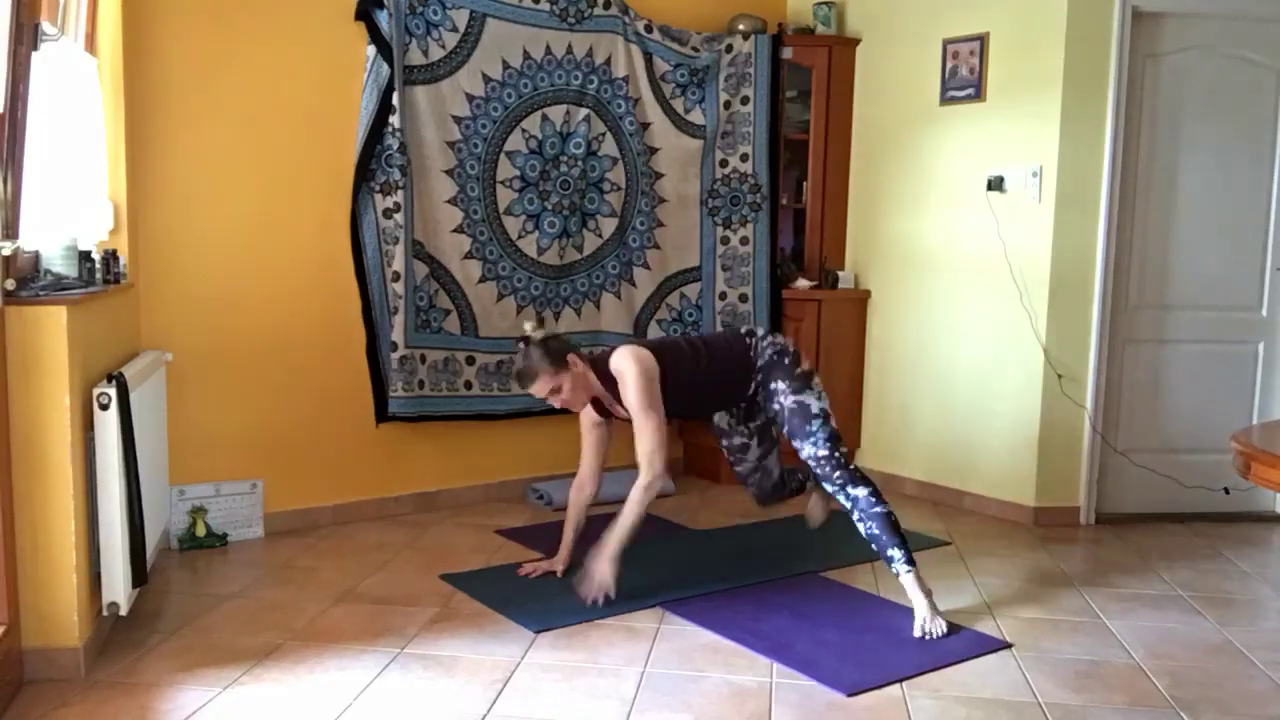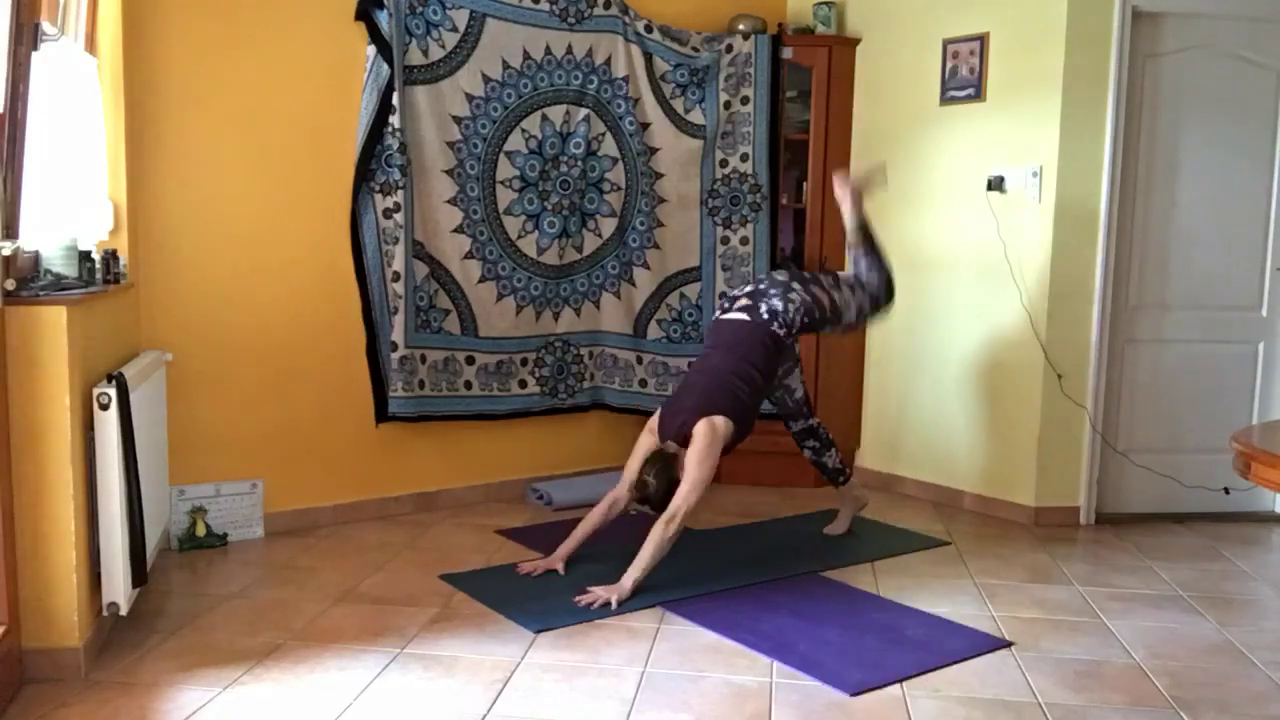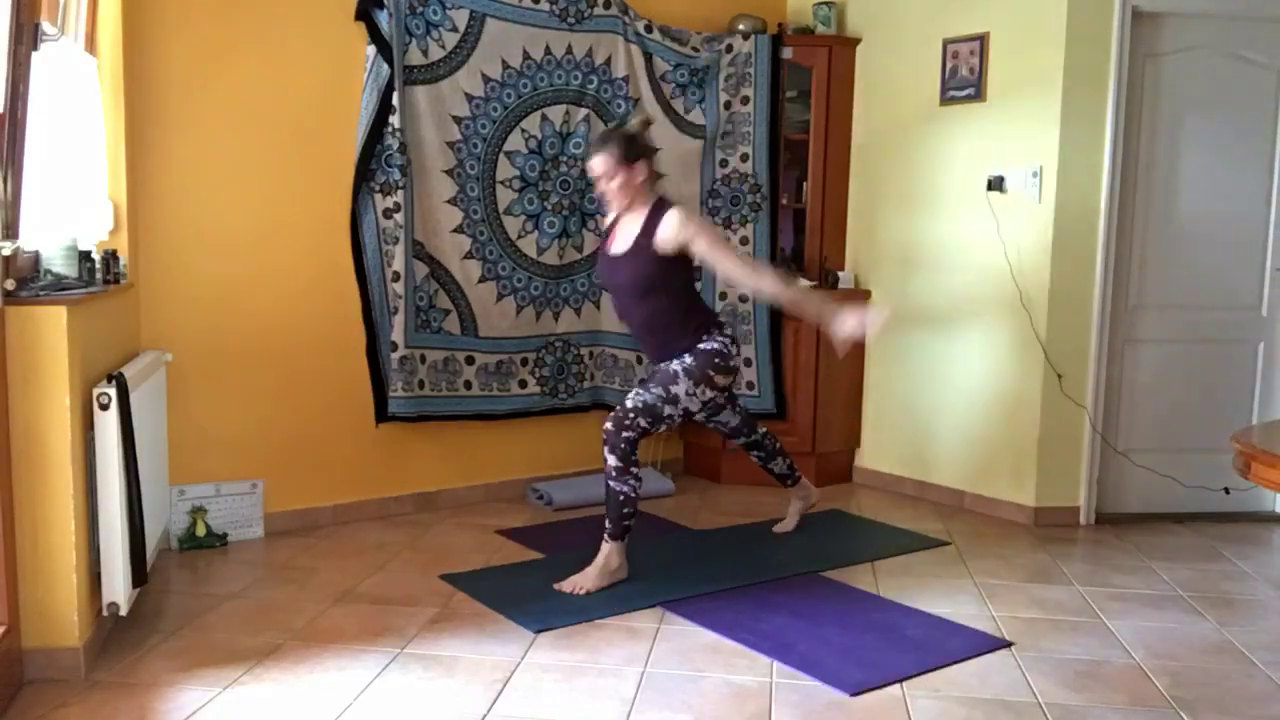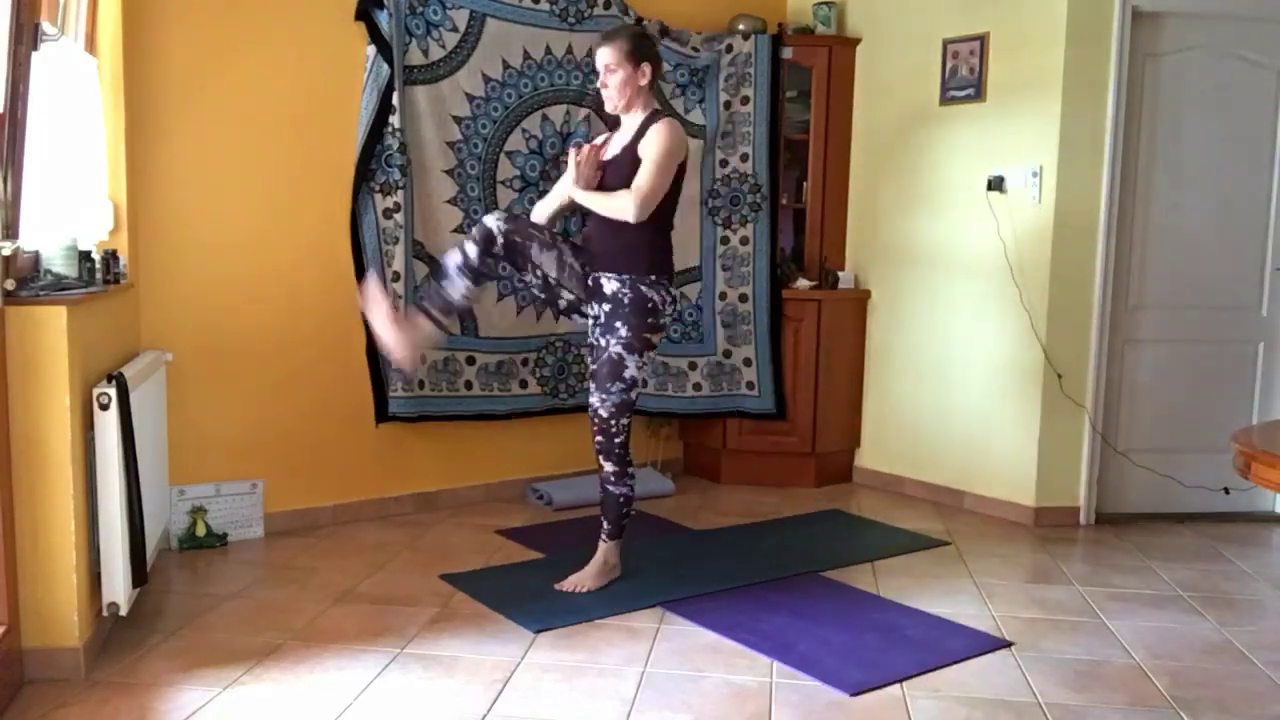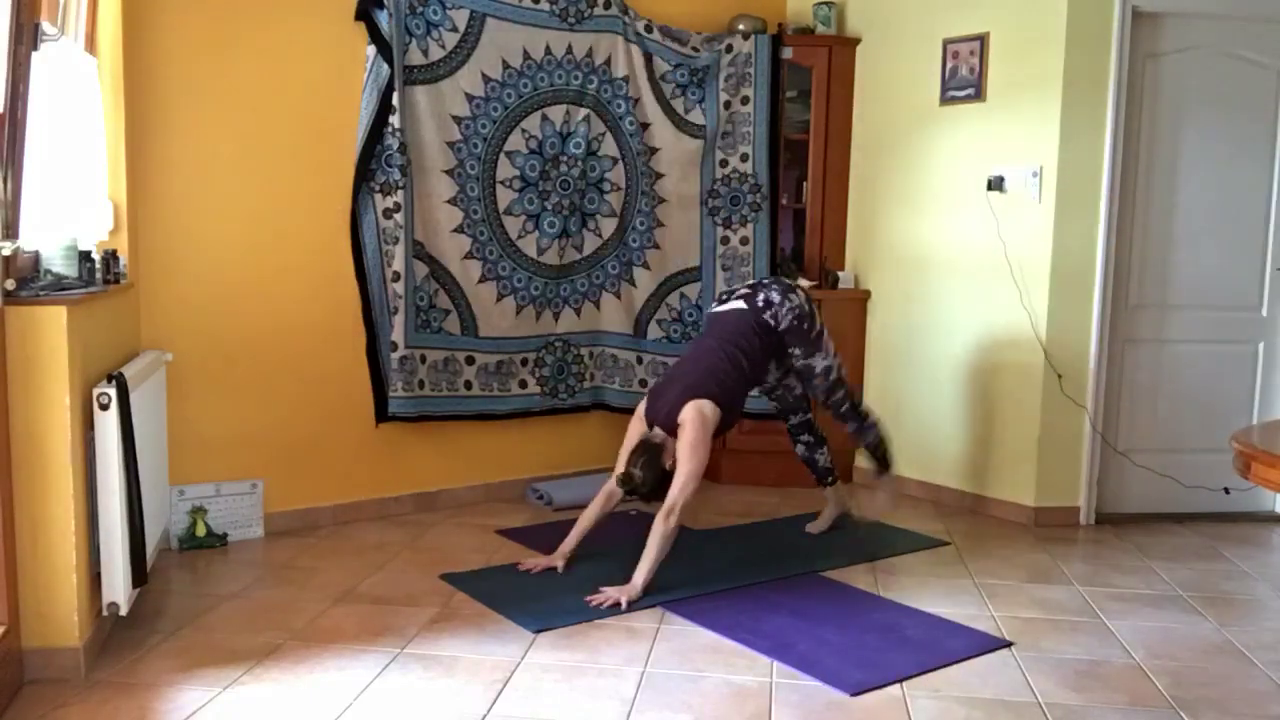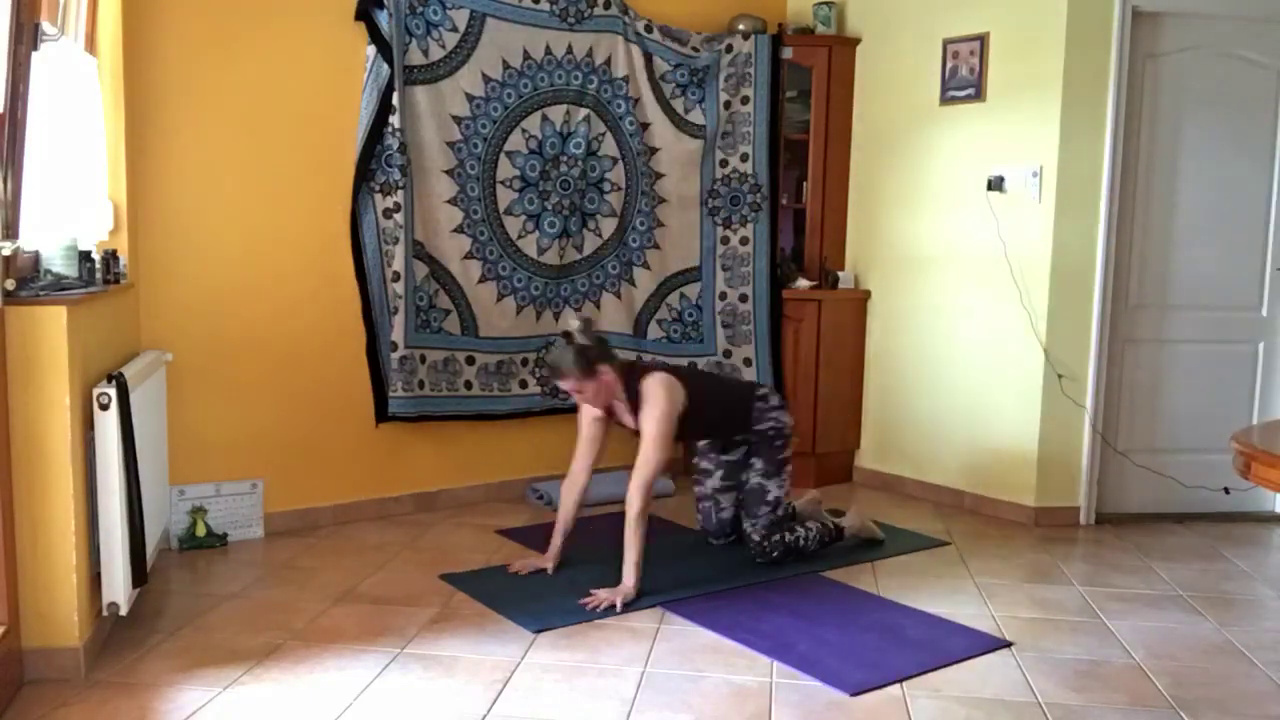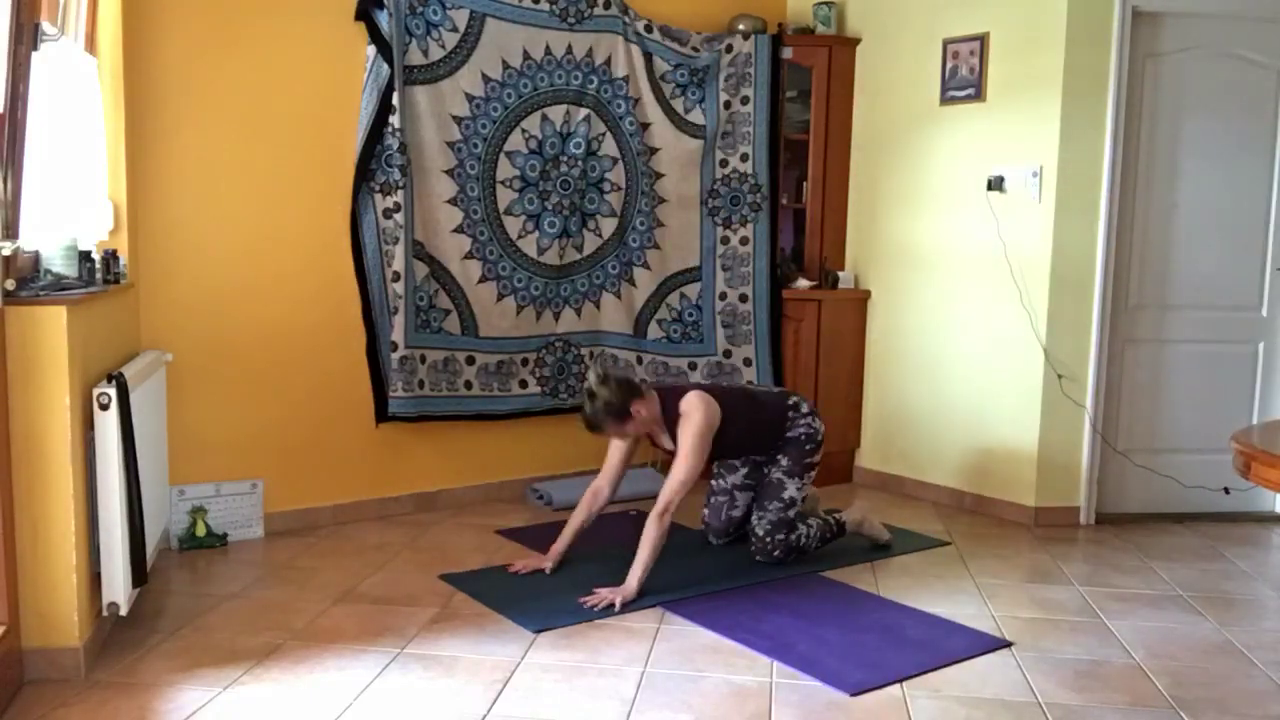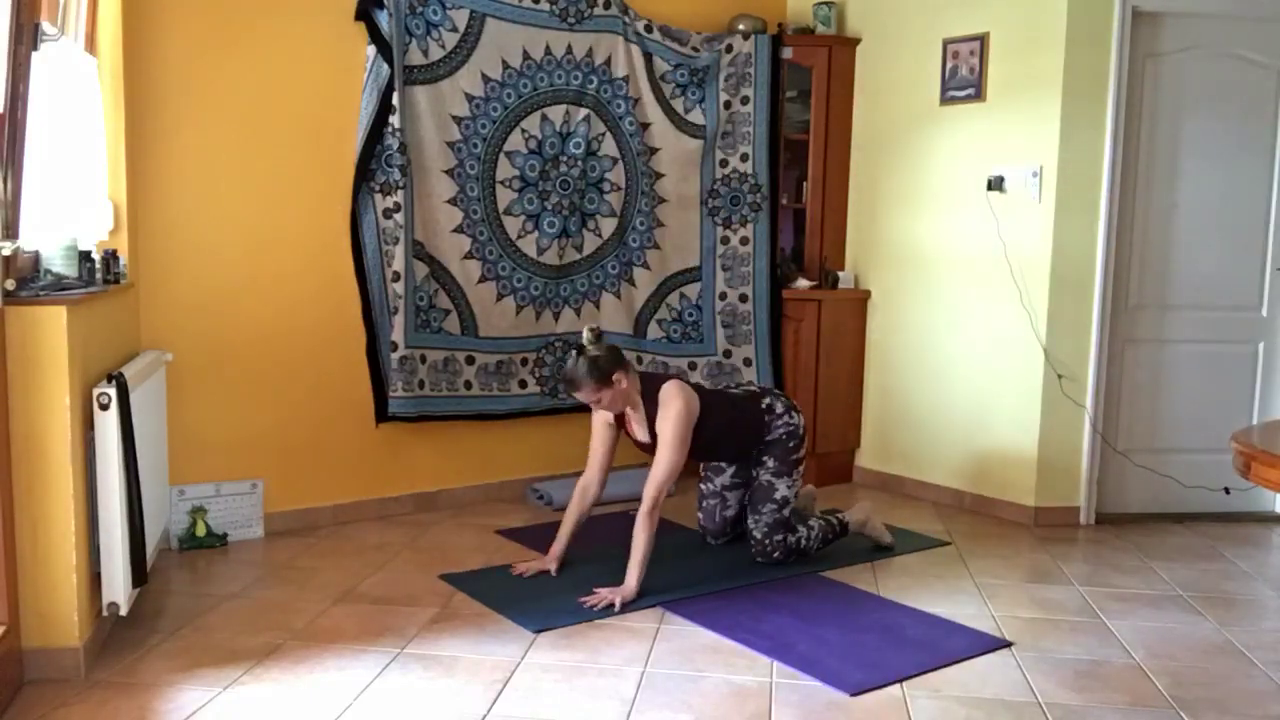
dt=0.4s
person 1, frame 1
left shoulder: (629, 364)
right shoulder: (592, 401)
left elbow: (655, 473)
right elbow: (586, 481)
left wrist: (609, 549)
right wrist: (563, 554)
right hip: (733, 408)
left knee: (839, 473)
left ankle: (912, 582)
right ankle: (812, 488)
person 1, frame 2
left shoulder: (705, 434)
right shoulder: (660, 432)
left elbow: (673, 520)
right elbow: (617, 497)
left wrist: (624, 586)
right wrist: (560, 555)
right knee: (800, 421)
left ankle: (850, 208)
right ankle: (850, 493)
person 1, frame 3
left shoulder: (672, 224)
right shoulder: (616, 224)
left elbow: (749, 272)
left wrist: (827, 311)
left hip: (703, 356)
right hip: (670, 360)
left knee: (618, 432)
right knee: (735, 430)
left ankle: (612, 559)
right ankle: (801, 491)
person 1, frame 4
left shoulder: (665, 134)
right shoulder: (605, 137)
left elbow: (637, 208)
right elbow: (540, 218)
left wrist: (581, 189)
right wrist: (571, 179)
left hip: (636, 295)
right hip: (594, 280)
left knee: (609, 424)
right knee: (495, 233)
left ankle: (608, 556)
right ankle: (418, 329)
person 1, frame 5
left shoulder: (692, 417)
right shoulder: (648, 416)
left elbow: (670, 513)
right elbow: (612, 490)
left wrist: (634, 586)
right wrist: (562, 552)
left hip: (776, 310)
right hip: (735, 309)
left knee: (836, 399)
right knee: (795, 410)
left ankle: (880, 462)
right ankle: (835, 500)
person 1, frame 6
left shoulder: (656, 395)
right shoulder: (598, 393)
left elbow: (639, 495)
right elbow: (580, 473)
left wrist: (629, 583)
right wrist: (552, 554)
left hip: (761, 420)
right hip: (714, 437)
left knee: (768, 545)
right knee: (719, 531)
left ankle: (847, 526)
right ankle: (798, 508)
person 1, frame 7
left shoulder: (694, 412)
right shoulder: (631, 410)
left elbow: (665, 508)
right elbow: (601, 489)
left wrist: (629, 588)
right wrist: (553, 555)
left hip: (794, 430)
right hip: (742, 443)
left knee: (769, 545)
right knee: (720, 529)
left ankle: (847, 521)
right ankle: (796, 504)
person 1, frame 8
left shoulder: (672, 400)
right shoulder: (612, 401)
left elbow: (652, 503)
right elbow: (590, 482)
left wrist: (630, 585)
right wrist: (555, 551)
left hip: (775, 426)
right hip: (724, 437)
left knee: (766, 541)
left ankle: (853, 519)
right ankle: (795, 499)
